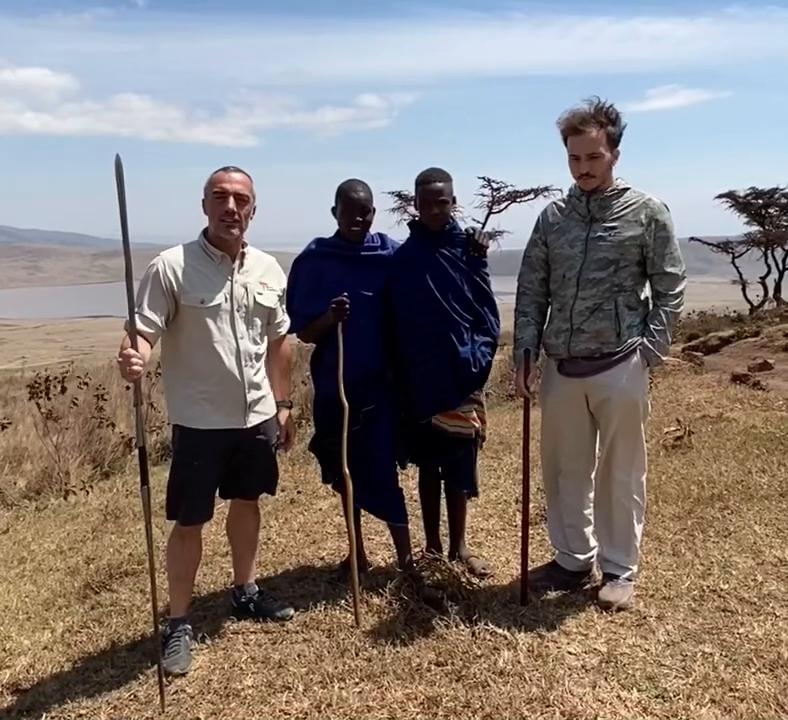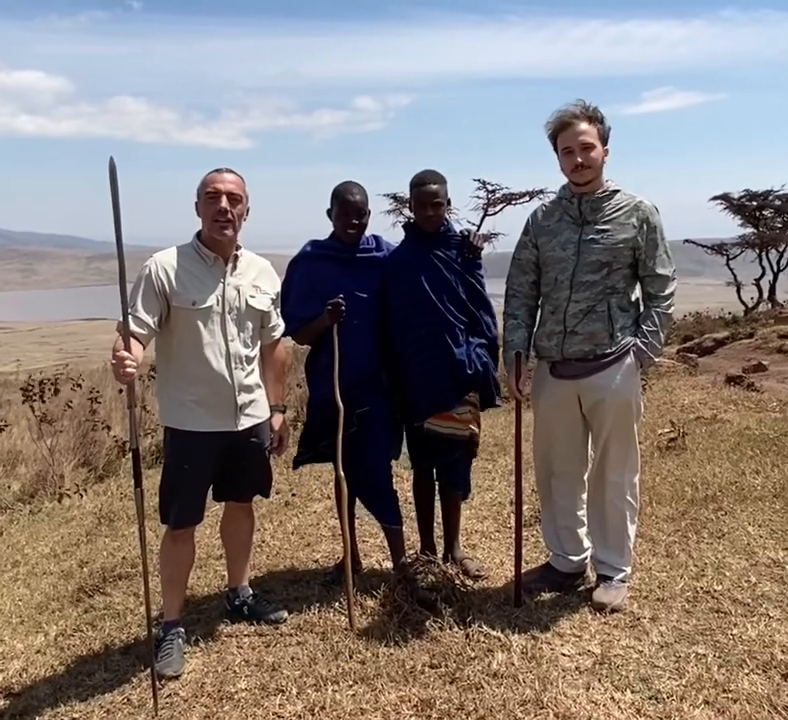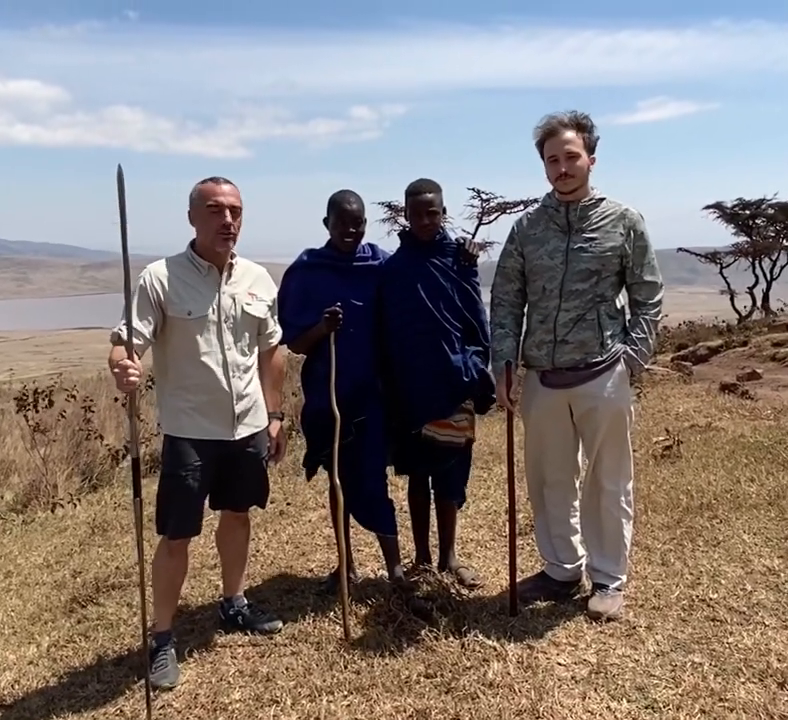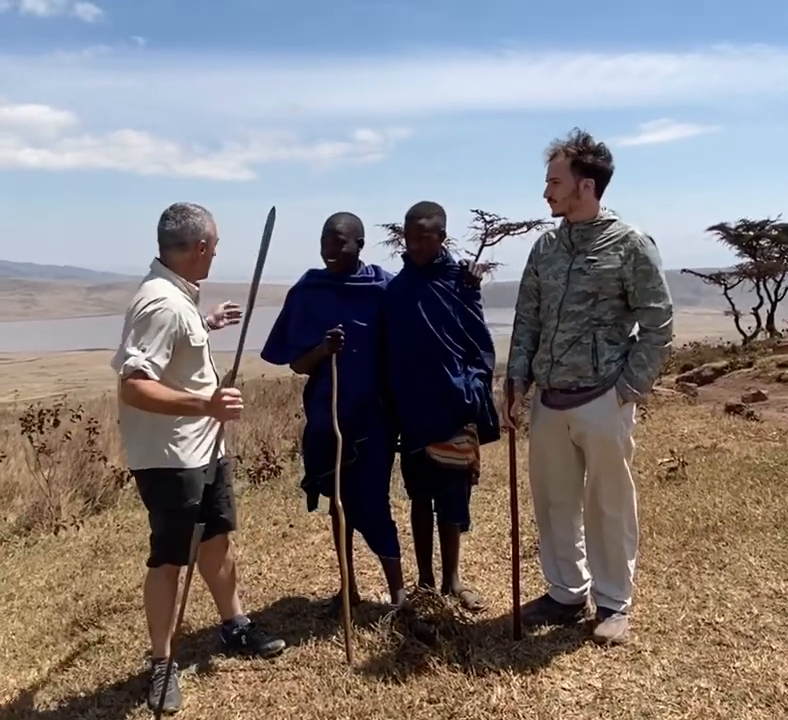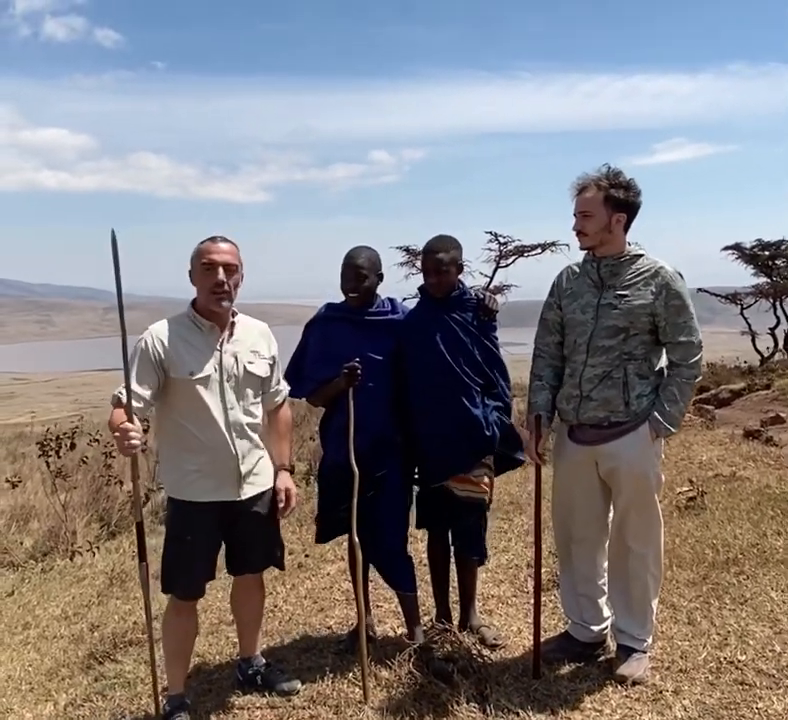
dt=1s
person 1, frame 1
left shoulder: (647, 212)
right shoulder: (553, 216)
left elbow: (670, 289)
right elbow: (531, 290)
left wrist: (649, 350)
right wrist: (525, 353)
left hip: (620, 367)
right hip: (560, 367)
left knee: (621, 472)
right knee: (564, 470)
left ankle: (619, 569)
right ankle: (574, 559)
person 1, frame 2
left shoulder: (637, 213)
right shoulder: (542, 218)
left elbow: (660, 290)
right elbow: (520, 292)
left wrist: (642, 352)
right wrist: (514, 355)
left hip: (613, 368)
right hip: (552, 369)
left knee: (614, 474)
right knee: (557, 472)
left ankle: (613, 570)
right ankle: (567, 561)
person 1, frame 3
left shoulder: (623, 221)
right shoulder: (526, 227)
left elbow: (648, 297)
right elbow: (505, 300)
left wrist: (633, 358)
right wrist: (503, 366)
left hip: (603, 375)
right hip: (542, 378)
left knee: (608, 482)
right knee: (549, 482)
left ankle: (608, 578)
right ankle: (562, 570)
person 1, frame 4
left shoulder: (631, 245)
right shoulder: (546, 247)
left elbow: (658, 326)
right elbow: (527, 320)
left wrist: (630, 390)
right wrist: (516, 383)
left hip: (603, 401)
right hip: (548, 400)
left knee: (609, 505)
right knee: (555, 504)
left ankle: (613, 603)
right ankle: (567, 593)
person 1, frame 5
left shoulder: (659, 280)
right shoulder: (568, 280)
left elbow: (687, 359)
right elbow: (547, 354)
left wrist: (660, 423)
right wrist: (539, 416)
left hip: (631, 437)
right hip: (573, 436)
left knee: (634, 542)
right knee: (576, 540)
left ankle: (634, 641)
right ankle: (587, 630)
person 2, frame 1
left shoulder: (269, 269)
right shoulder: (171, 267)
right elbow: (142, 332)
left wrist: (283, 404)
right wrist: (133, 357)
left hip: (257, 416)
right hip: (200, 421)
left knee: (247, 502)
right knee: (189, 521)
left ankle: (246, 591)
right ankle: (178, 624)
person 2, frame 2
left shoulder: (262, 272)
right shoulder: (164, 268)
right elbow: (135, 333)
left wrist: (277, 409)
right wrist: (126, 358)
left hip: (250, 418)
right hip: (191, 423)
left knee: (241, 505)
right knee: (181, 525)
left ankle: (239, 594)
right ankle: (171, 627)
person 2, frame 3
left shoulder: (258, 278)
right shoulder: (159, 278)
left elbow: (270, 351)
right elbow: (126, 343)
left wrist: (274, 415)
right wrist: (123, 367)
left hip: (247, 427)
right hip: (189, 432)
left knee: (237, 515)
right knee: (176, 535)
left ankle: (234, 604)
right ankle: (162, 638)
person 2, frame 4
left shoulder: (174, 295)
right shoulder: (163, 304)
right elbow: (134, 387)
left wrist: (206, 326)
right wrist: (204, 405)
left hip: (202, 449)
right hip: (170, 458)
left knee: (217, 537)
right knee: (168, 560)
left ankle: (234, 626)
right ankle: (160, 664)
person 2, frame 5
left shoulder: (259, 334)
right shoulder: (161, 339)
left elbow: (277, 406)
right elbow: (125, 407)
left wrist: (283, 469)
right wrist: (124, 430)
left hip: (254, 485)
right hip: (194, 493)
left knee: (251, 576)
right knee: (184, 596)
left ankle: (251, 665)
person 3, frame 1
left shoulder: (467, 247)
right shoulder: (404, 256)
left elbow: (485, 307)
right elbow: (398, 321)
left wrist: (482, 355)
right wrist: (401, 378)
left hip: (463, 372)
right hip: (423, 377)
left knee: (460, 463)
right knee: (430, 462)
left ankle: (459, 544)
right ankle: (433, 545)
person 3, frame 2
left shoulder: (462, 250)
right shoulder: (399, 259)
left elbow: (481, 310)
right elbow: (393, 324)
left wrist: (480, 361)
right wrist: (396, 379)
left hip: (458, 375)
right hip: (418, 379)
left knee: (454, 465)
right knee: (424, 465)
left ankle: (453, 547)
right ankle: (427, 548)
person 3, frame 3
left shoulder: (458, 259)
right shoulder: (394, 266)
left elbow: (476, 318)
right elbow: (387, 332)
left wrist: (476, 369)
right wrist: (391, 388)
left hip: (453, 383)
right hip: (412, 388)
left knee: (450, 474)
right knee: (418, 473)
left ankle: (448, 555)
right ankle: (422, 557)
person 3, frame 4
left shoulder: (460, 282)
right shoulder: (397, 288)
left elbow: (478, 343)
right elbow: (391, 351)
left wrist: (476, 394)
right wrist: (394, 406)
left hip: (455, 407)
right hip: (415, 410)
left knee: (453, 496)
right knee: (421, 495)
left ankle: (451, 578)
right ankle: (425, 579)
person 3, frame 5
left shoulder: (477, 315)
right shoulder: (413, 321)
left elbow: (495, 376)
right elbow: (407, 384)
left wrist: (495, 428)
right wrist: (411, 440)
left hip: (472, 441)
right hip: (431, 443)
left knee: (470, 531)
right knee: (438, 529)
left ankle: (469, 613)
right ankle: (442, 614)
person 4, frame 1
left shoulder: (392, 254)
right shoulder: (314, 260)
right elbow: (303, 332)
right wrist: (328, 319)
left hip: (381, 381)
right hip: (335, 382)
left knee: (382, 471)
right knee: (347, 469)
left ankle: (406, 557)
right ankle: (357, 551)
person 4, frame 2
left shoulder: (386, 256)
right shoulder: (309, 262)
right elbow: (298, 335)
right wrist: (324, 320)
left hip: (377, 383)
right hip: (330, 383)
left knee: (376, 471)
right knee: (345, 469)
left ankle: (399, 558)
right ankle: (351, 552)
person 4, frame 3
left shoulder: (382, 265)
right shoulder: (305, 271)
right elbow: (295, 343)
right wrist: (320, 328)
left hip: (371, 391)
right hip: (326, 392)
left knee: (371, 479)
right knee: (339, 478)
left ankle: (395, 566)
right ankle: (346, 564)
person 4, frame 4
left shoulder: (380, 286)
right shoulder: (307, 291)
right elbow: (290, 364)
right wrist: (320, 353)
left hip: (370, 415)
right hip: (328, 416)
left knee: (369, 503)
right knee: (341, 501)
left ankle: (397, 590)
right ankle: (344, 590)
person 4, frame 5
left shoulder: (400, 319)
right shoulder: (324, 324)
right elbow: (313, 396)
right wrist: (339, 383)
left hip: (389, 448)
right hip: (344, 448)
left knee: (390, 539)
right knee: (357, 536)
left ankle: (414, 626)
right ankle: (365, 619)
